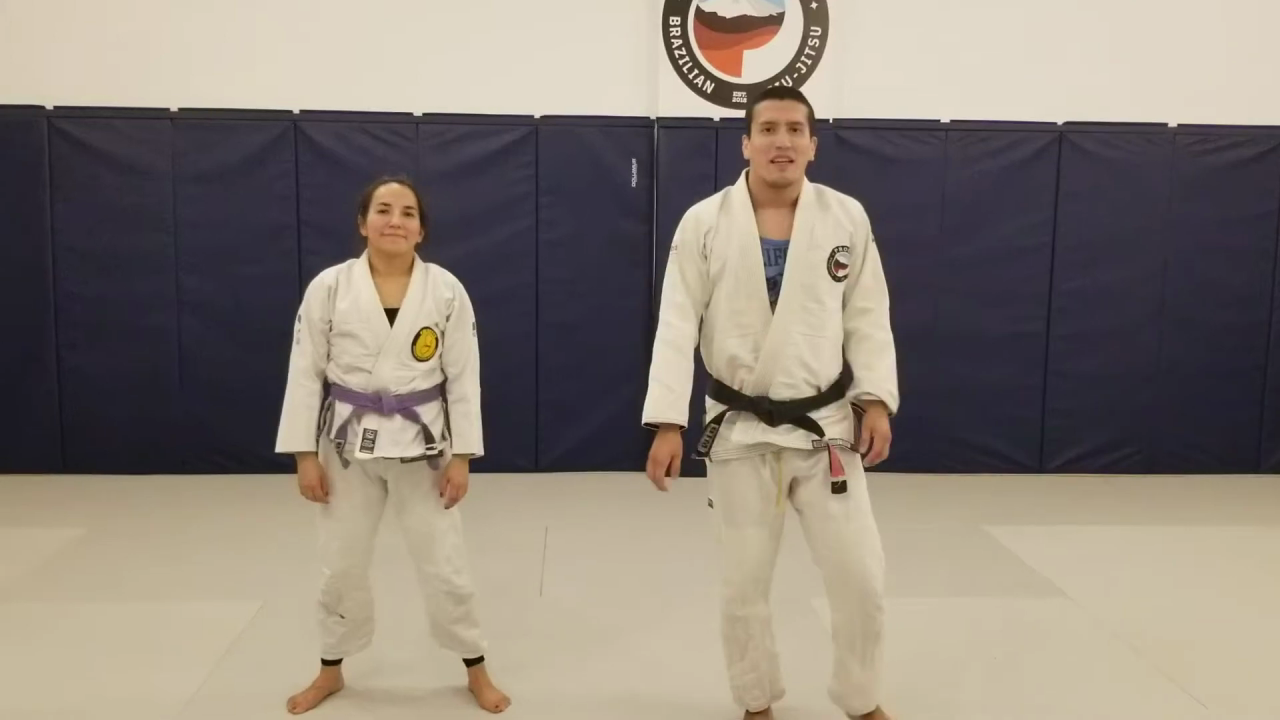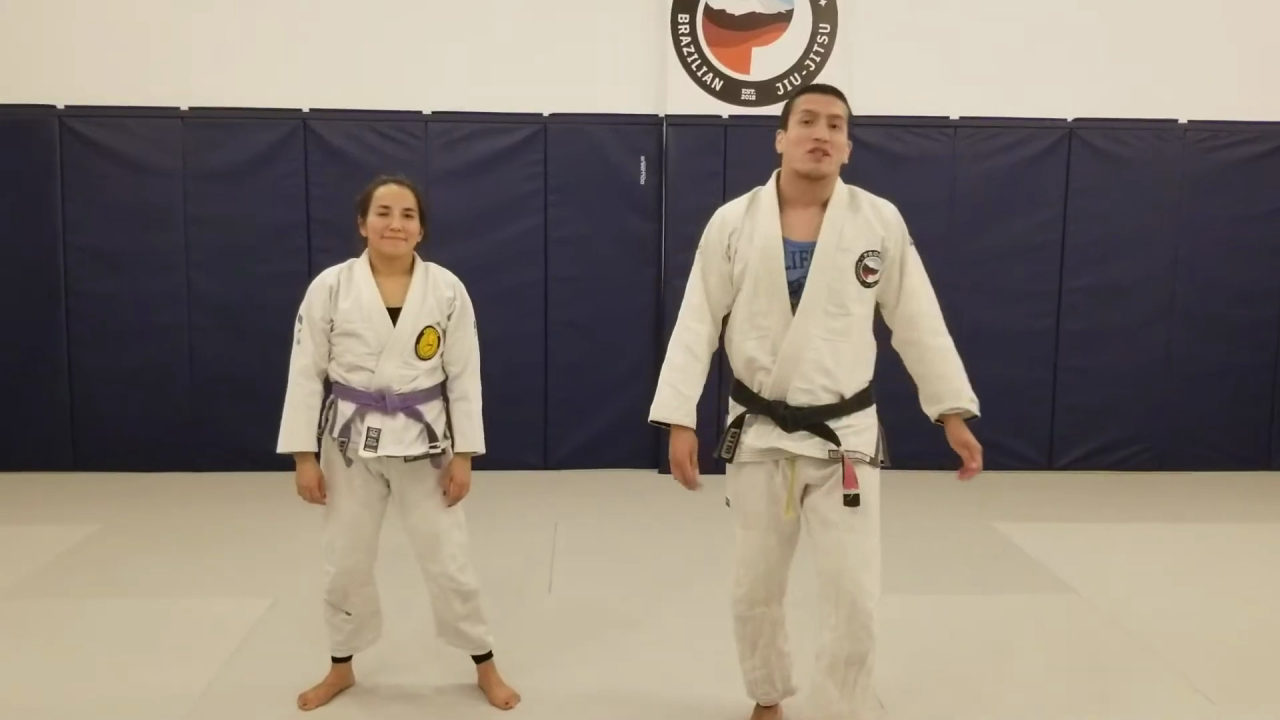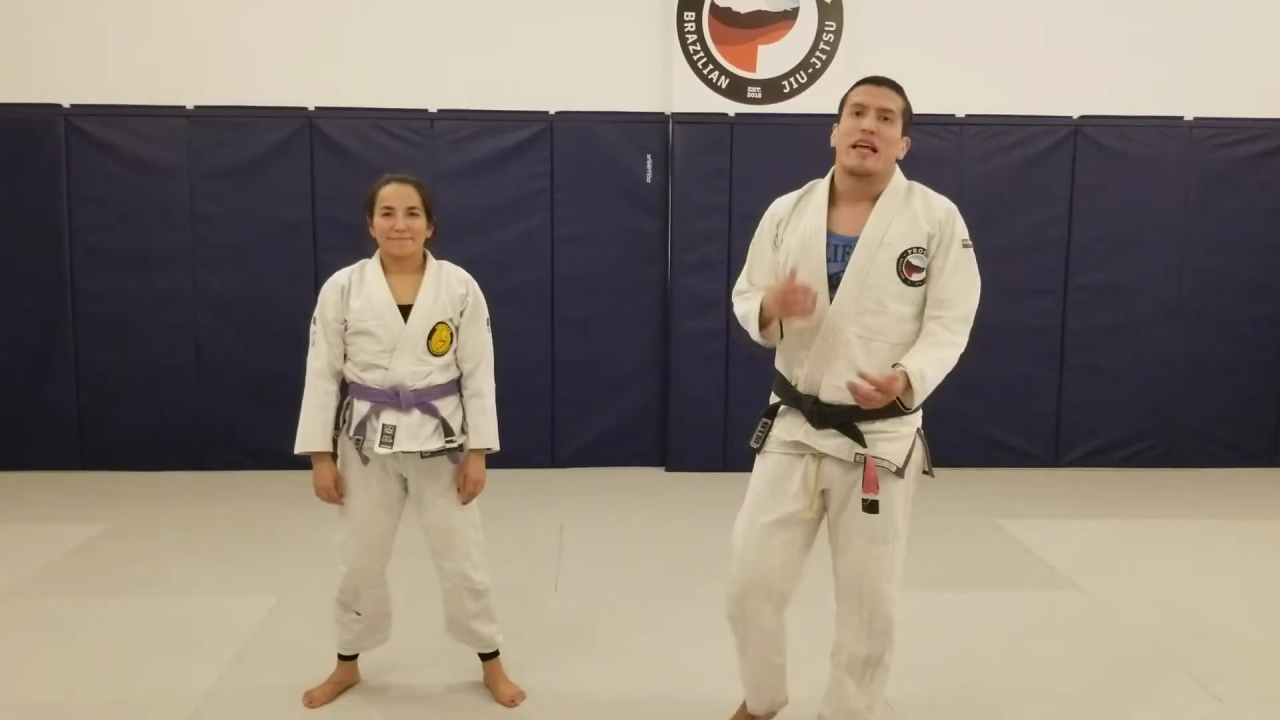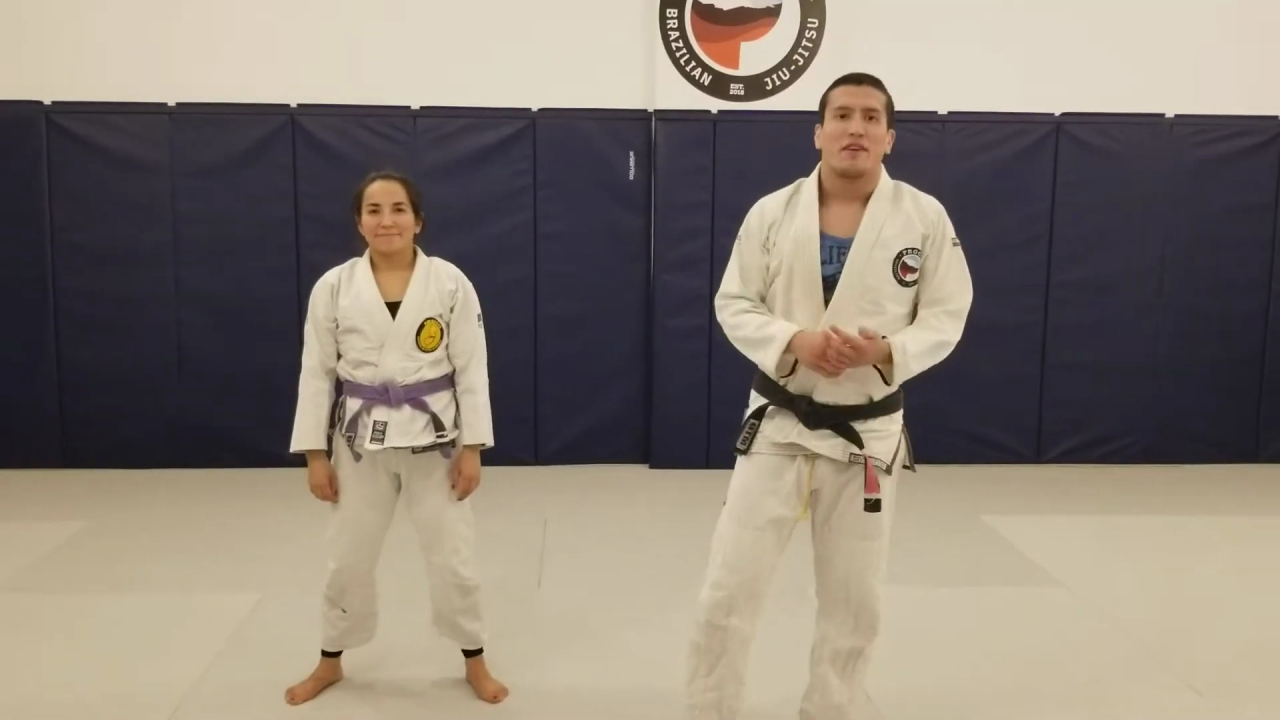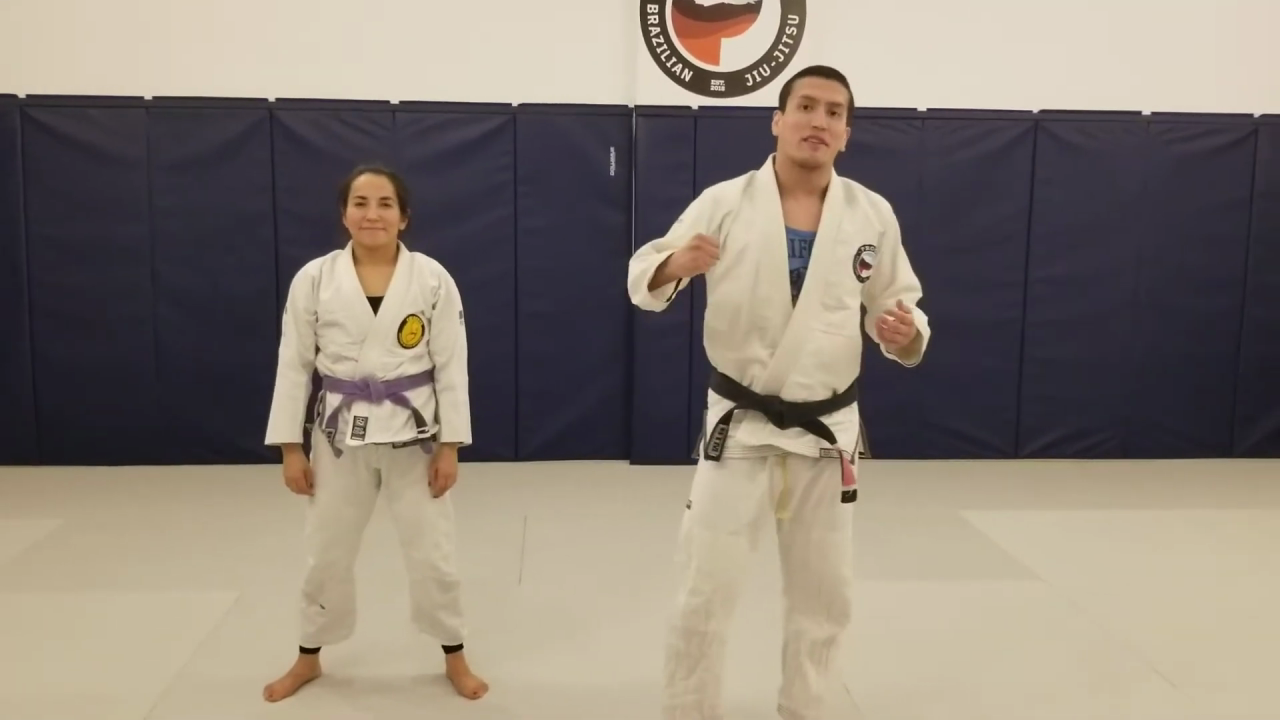
dt=0.5s
person 1, frame 1
left shoulder: (847, 216)
right shoulder: (706, 222)
left elbow: (867, 317)
right elbow: (678, 325)
left wrist: (875, 401)
right wrist: (667, 424)
left hip: (825, 425)
right hip: (740, 428)
left knee: (860, 580)
right knee: (744, 585)
person 1, frame 2
left shoulder: (880, 221)
right shoulder: (732, 222)
left elbow: (917, 323)
right elbow: (697, 324)
left wrist: (952, 413)
right wrist: (680, 421)
left hip: (845, 435)
right hip: (759, 433)
left knee: (852, 600)
right knee: (754, 590)
person 1, frame 3
left shoulder: (936, 217)
right shoulder: (788, 211)
left elbow: (949, 323)
right elbow: (747, 305)
left wrist: (906, 380)
right wrist: (774, 305)
left hip: (881, 435)
right hip: (792, 429)
left knee: (868, 604)
right knee: (751, 587)
person 1, frame 4
left shoulder: (925, 216)
right shoulder: (772, 212)
left elbow: (945, 315)
right elbow: (733, 305)
left wrist: (885, 352)
right wrist: (795, 342)
left hip: (867, 436)
right hip: (778, 428)
left knee: (852, 603)
right knee: (729, 591)
person 1, frame 5
left shoulder: (872, 213)
right shoulder: (723, 202)
left elbow: (896, 300)
right elbow: (645, 273)
left wrist: (909, 333)
right wrist: (672, 266)
left hip: (827, 430)
right hip: (740, 425)
left knee: (823, 593)
right knee: (705, 592)
person 2, frame 1
left shoulder: (446, 290)
right shoulder: (329, 286)
left elbow: (463, 378)
right elbow: (305, 373)
left wrist: (461, 455)
right wrist: (305, 454)
left hip: (421, 443)
right hip: (349, 442)
left knee: (444, 563)
right knee: (341, 564)
left ankle: (475, 669)
right ankle: (331, 670)
person 2, frame 2
left shoulder: (447, 289)
right shoulder: (330, 286)
left elbow: (464, 376)
right elbow: (306, 373)
left wrist: (463, 455)
right wrist: (304, 455)
left hip: (423, 442)
right hip: (351, 443)
left knee: (449, 561)
right knee: (345, 562)
left ankle: (484, 665)
right ankle: (341, 667)
person 2, frame 3
left shoulder: (459, 286)
right shoulder: (342, 288)
left elbow: (478, 373)
right elbow: (322, 374)
left wrist: (477, 452)
right wrist: (321, 456)
left hip: (440, 441)
right hip: (369, 441)
left knee: (462, 558)
right knee: (358, 560)
left ankle: (491, 663)
right ankle: (347, 665)
person 2, frame 4
left shoulder: (450, 282)
right shoulder: (333, 287)
left elbow: (472, 369)
right elbow: (316, 372)
left wrist: (472, 448)
right wrist: (316, 454)
left hip: (433, 437)
right hip: (362, 439)
left knee: (452, 555)
right knee: (348, 556)
left ankle: (474, 660)
right ankle: (330, 661)
person 2, frame 5
left shoulder: (433, 278)
right shoulder: (313, 279)
left elbow: (452, 366)
right elbow: (294, 365)
left wrist: (450, 445)
right wrist: (290, 447)
left hip: (414, 433)
right hip: (341, 434)
left knee: (432, 551)
right knee: (326, 551)
left ankle: (455, 657)
right ankle: (308, 657)
